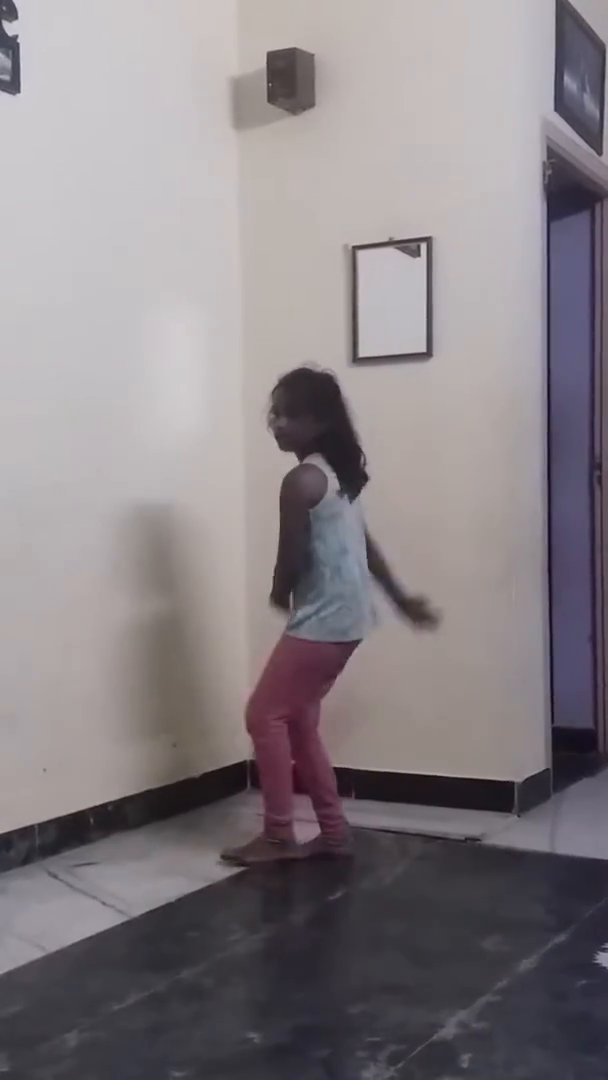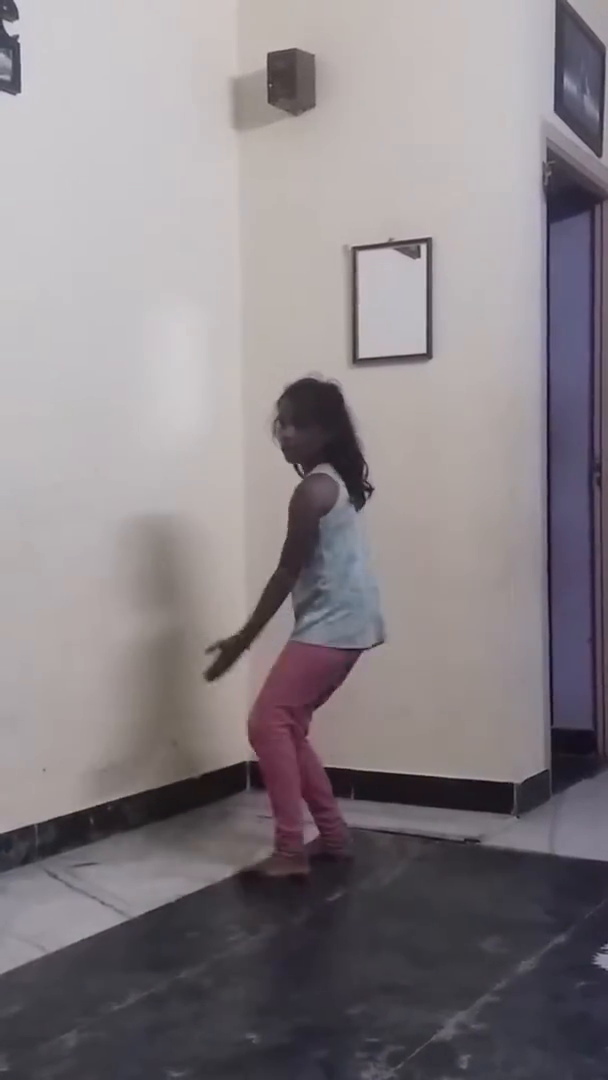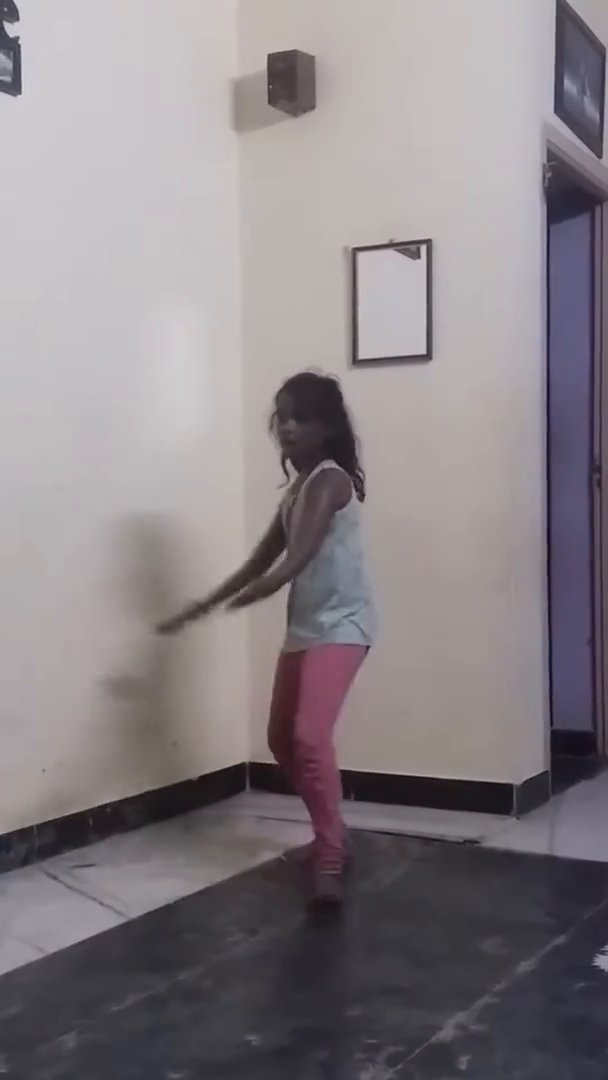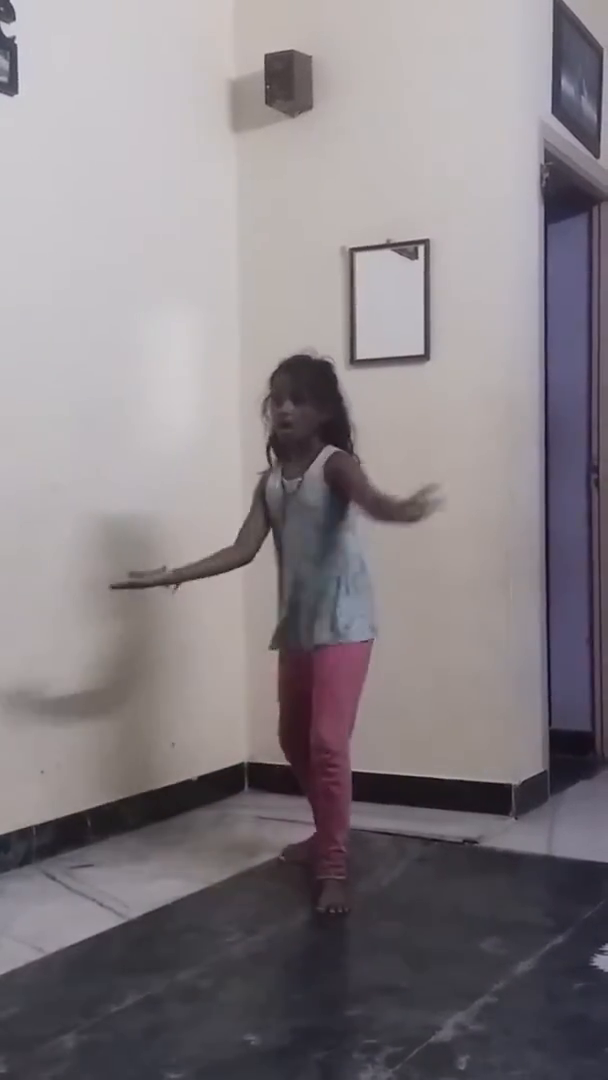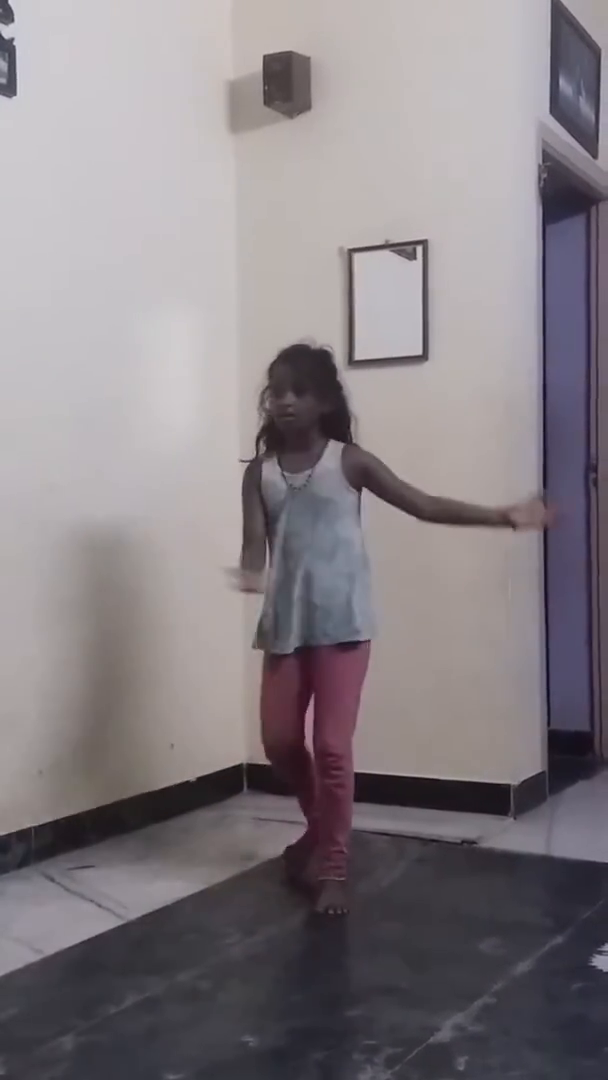
dt=0.2s
person 1, frame 1
left shoulder: (300, 481)
right shoulder: (337, 475)
left elbow: (290, 562)
right elbow: (363, 542)
left wrist: (279, 595)
right wrist: (400, 598)
left hip: (322, 619)
right hip: (344, 616)
left knee: (264, 715)
right knee: (297, 721)
left ankle: (277, 835)
right ankle: (334, 831)
person 1, frame 2
left shoulder: (312, 490)
right shoulder: (336, 484)
left elbow: (288, 573)
left wrist: (243, 639)
left hip: (331, 627)
right hip: (348, 624)
left knee: (267, 722)
right knee: (287, 726)
left ankle: (289, 847)
right ankle: (332, 832)
person 1, frame 3
left shoulder: (330, 482)
right shoulder: (298, 488)
left elbow: (300, 558)
right elbow: (260, 557)
left wrist: (252, 594)
right wrist: (203, 605)
left hip: (339, 627)
right hip: (306, 628)
left knee: (309, 736)
right knee: (283, 739)
left ankle: (329, 862)
right ankle: (328, 840)
person 1, frame 4
left shoulder: (336, 466)
right shoulder: (269, 481)
left elbow: (374, 504)
right elbow: (243, 550)
left wrist: (405, 510)
right wrist: (170, 576)
left hip: (341, 624)
right hip: (295, 626)
left knee: (329, 744)
right knee: (294, 740)
left ankle: (333, 868)
right ankle: (328, 834)
person 1, frame 5
left shoulder: (347, 460)
right shoulder: (258, 473)
left elbow: (421, 505)
right elbow: (257, 544)
left wrist: (503, 515)
right wrist: (252, 568)
left hip: (344, 624)
right hip: (284, 625)
left knee: (332, 749)
right knee: (279, 740)
left ankle: (333, 868)
right ankle: (317, 832)
